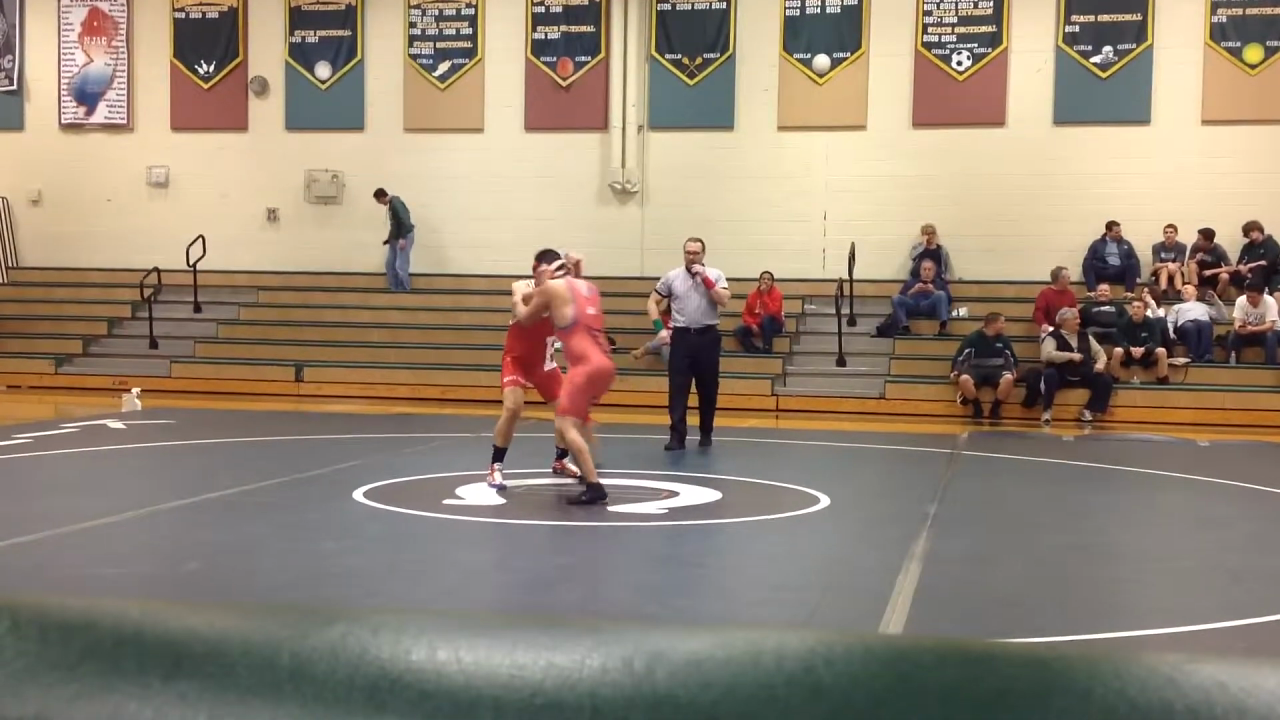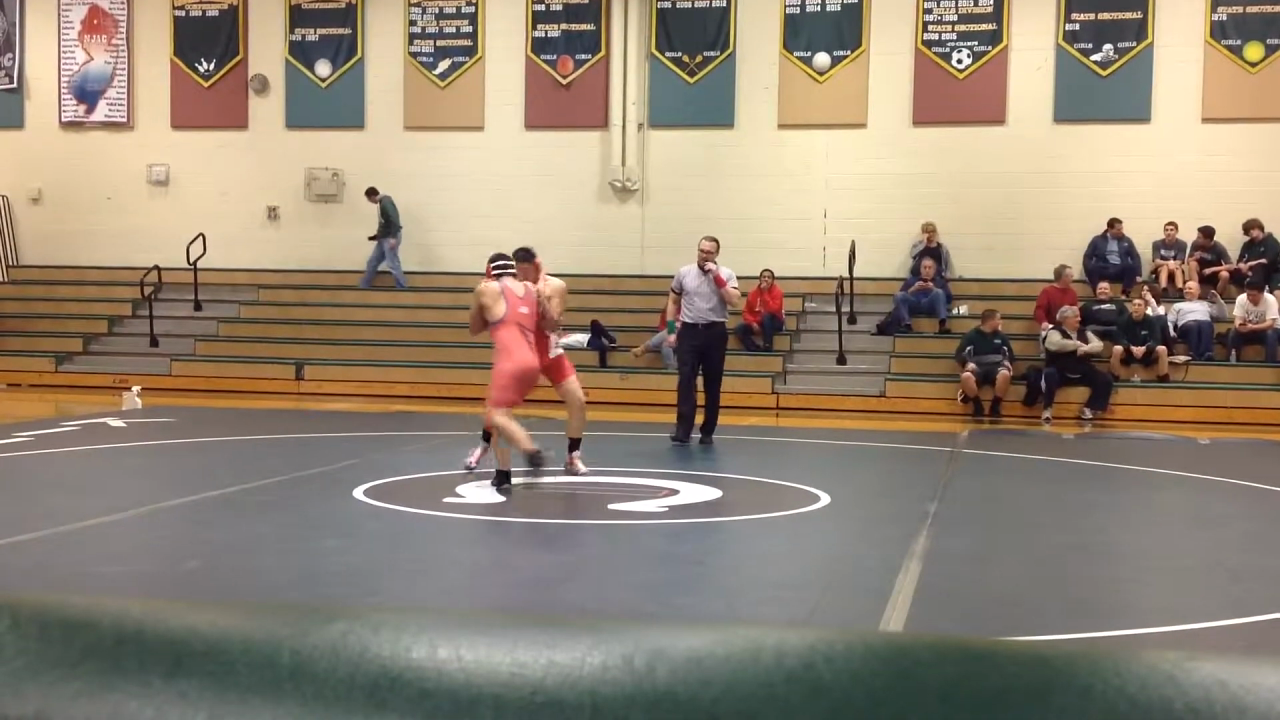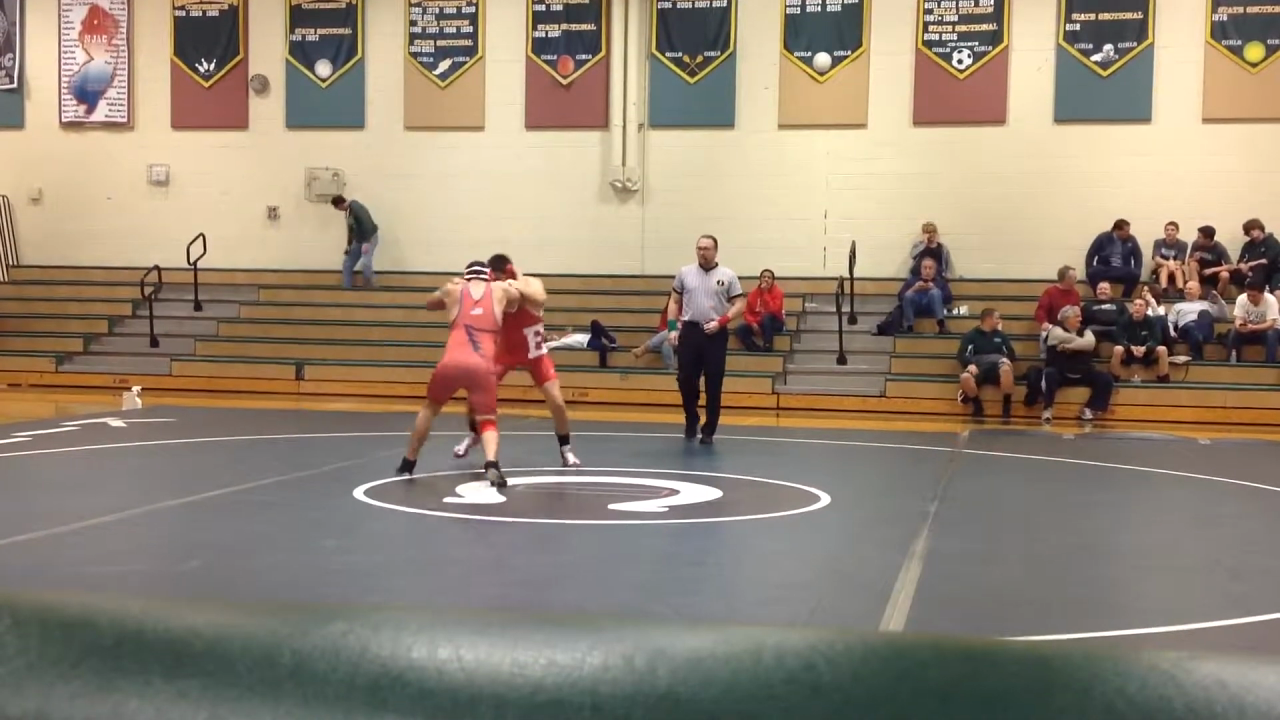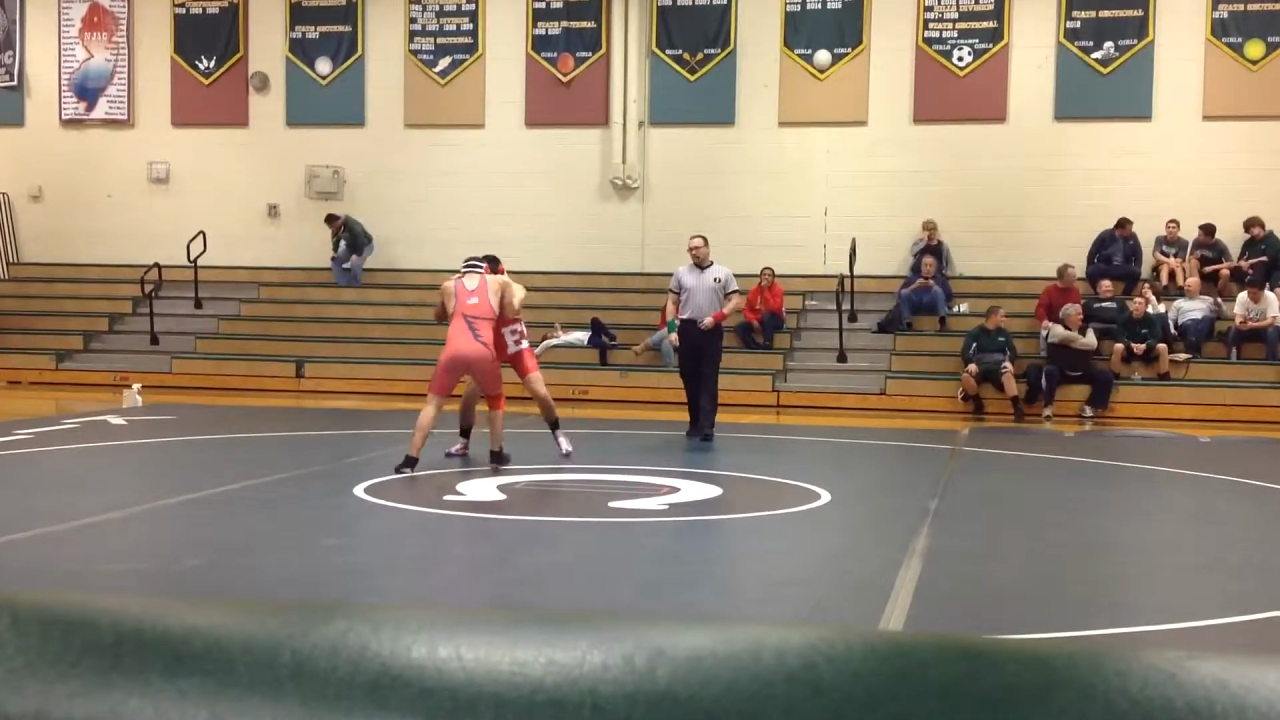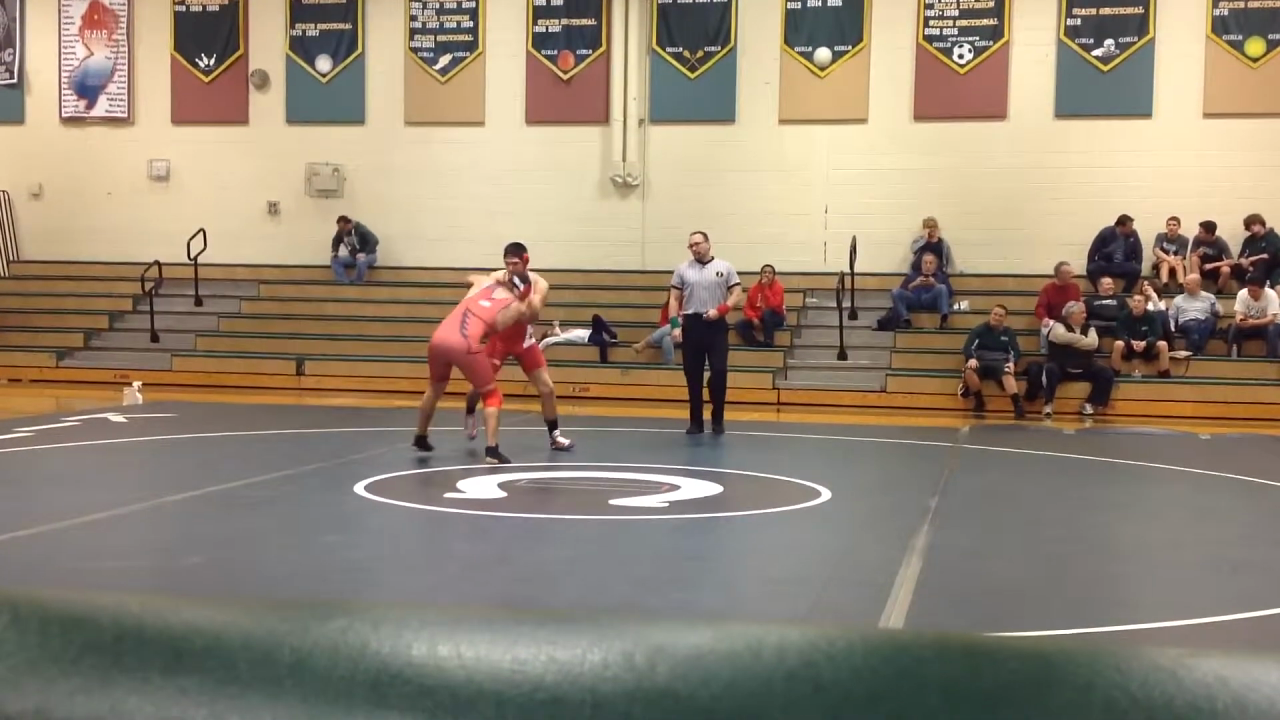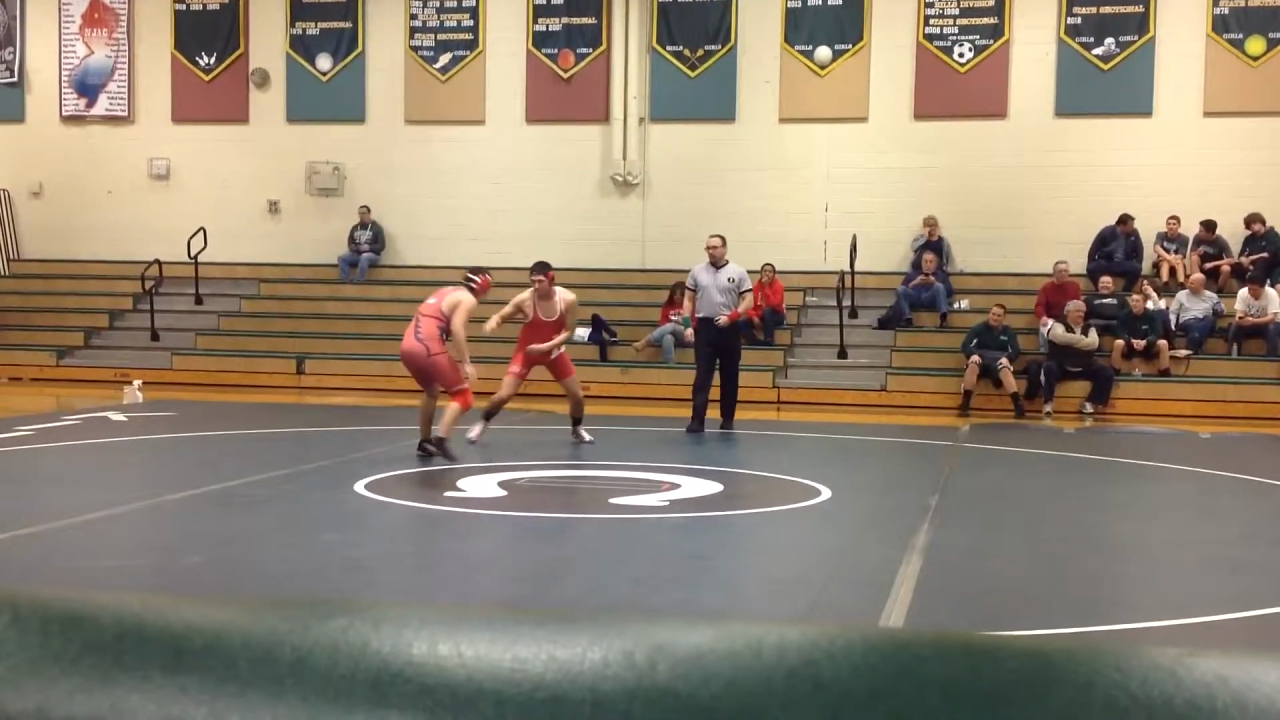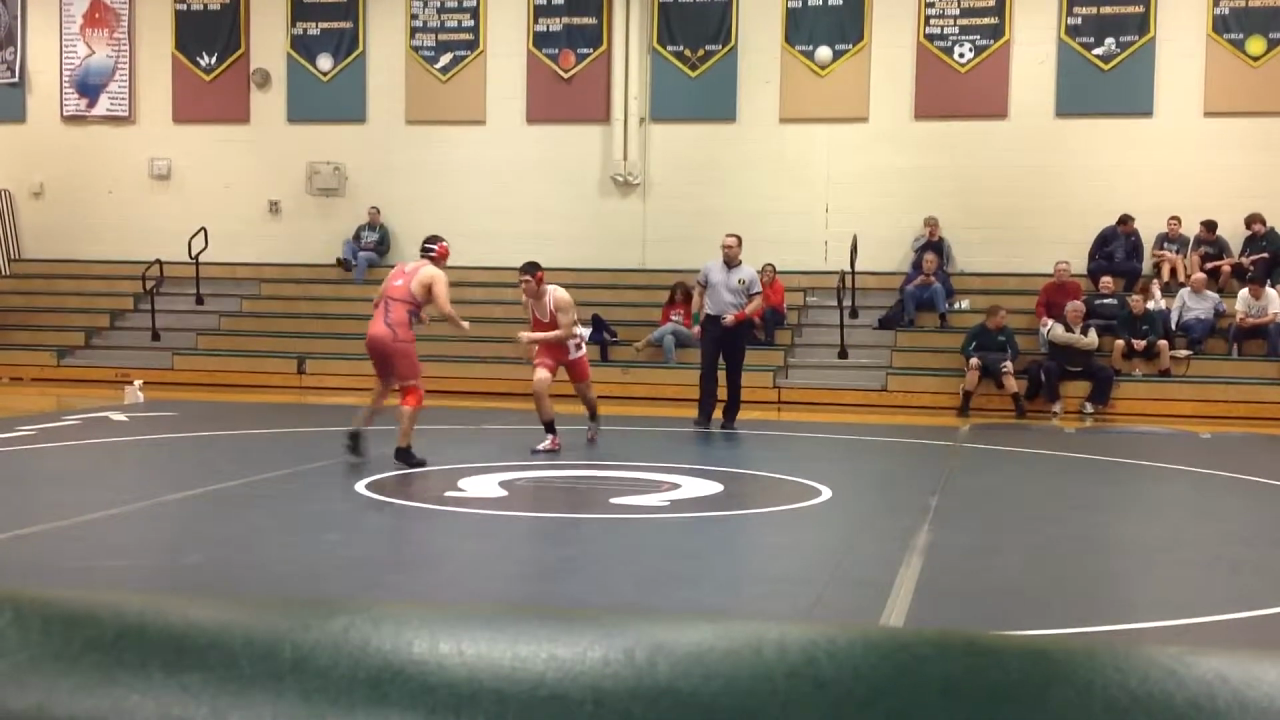
dt=0.4s
person 1, frame 1
left shoulder: (551, 287)
right shoulder: (590, 287)
left elbow: (527, 319)
left wrist: (519, 304)
left hip: (585, 367)
right hip: (606, 365)
left knee: (566, 425)
right knee: (577, 417)
left ankle: (594, 487)
right ankle: (587, 469)
person 1, frame 2
left shoulder: (485, 289)
right shoulder: (531, 290)
left elbow: (474, 329)
left hip: (510, 362)
right hip: (532, 362)
left knee: (496, 415)
right knee: (500, 414)
left ankle: (532, 452)
right ankle: (503, 473)
person 1, frame 3
left shoulder: (452, 289)
right shoulder: (500, 289)
left elbow: (429, 304)
left hip: (451, 363)
right hip: (481, 367)
left knee: (429, 409)
right knee: (486, 422)
left ankle: (408, 464)
right ankle: (491, 464)
person 1, frame 4
left shoulder: (448, 286)
right shoulder: (497, 282)
left elbow: (439, 317)
right elbow: (511, 312)
left hip: (454, 353)
right hip: (484, 353)
left knee: (433, 404)
right knee: (496, 400)
left ankle: (410, 461)
right ankle: (496, 454)
person 1, frame 5
left shoulder: (484, 283)
right shoulder: (519, 307)
left elbow: (472, 278)
left hip: (439, 339)
right hip: (465, 346)
left knee: (435, 388)
right knee: (491, 395)
left ankle: (420, 438)
right ankle: (492, 451)
person 1, frame 6
left shoulder: (444, 292)
right shoulder: (468, 299)
right elbow: (457, 329)
right wrist: (466, 363)
left hip: (407, 347)
right hip: (429, 349)
left knee: (431, 392)
right knee: (462, 395)
left ankle: (425, 443)
right ankle: (438, 440)
person 1, frame 7
left shoulder: (399, 268)
right shoulder: (436, 274)
left elbow: (378, 301)
right elbow: (444, 310)
right wrist: (461, 324)
left hip: (375, 333)
right hip: (397, 338)
left knee: (384, 386)
right knee: (413, 394)
left ankle: (356, 432)
right ankle: (403, 451)
person 2, frame 1
right shoulder: (520, 288)
right elbow: (524, 318)
left hip: (544, 363)
right hip: (516, 360)
right knee: (512, 409)
left ankle: (560, 461)
right ankle: (495, 468)
person 2, frame 2
left shoulder: (556, 286)
left elbow: (552, 325)
left wrist: (543, 299)
left hip: (551, 353)
left knee: (578, 401)
left ankle: (573, 457)
right ankle: (484, 446)
person 2, frame 3
left shoulder: (531, 284)
left elbow: (541, 300)
left wrist: (517, 286)
left hip: (534, 350)
right hip: (505, 349)
left knee: (557, 403)
left ankle: (566, 450)
right ankle: (473, 435)
person 2, frame 4
left shoulder: (516, 289)
left elbow: (510, 311)
left wrist: (505, 283)
left hip: (517, 347)
left knee: (540, 394)
right knee: (469, 396)
left ankle: (558, 434)
right ankle: (463, 443)
person 2, frame 5
left shoulder: (538, 284)
right shoulder: (498, 277)
left elbow: (533, 315)
right elbow: (473, 281)
right wrist: (492, 281)
left hip: (524, 342)
right hip: (498, 339)
left knee: (547, 389)
left ankle: (555, 435)
right ankle: (470, 415)
person 2, frame 6
left shoulder: (568, 299)
right shoulder: (524, 299)
left elbow: (569, 332)
right elbow: (500, 316)
left wrist: (548, 346)
right wrist: (492, 323)
left hip: (554, 350)
right hip: (526, 349)
left knee: (577, 395)
right knee: (504, 394)
left ankle: (577, 429)
right ankle: (483, 423)
person 2, frame 7
left shoulder: (560, 297)
right shoulder: (526, 300)
left elbow: (567, 333)
left wrist: (534, 336)
right wrist: (530, 342)
left hip: (572, 348)
right hip: (547, 347)
left knee: (585, 394)
right knee: (538, 388)
left ankle: (593, 420)
right ankle: (552, 438)
person 3, frame 1
left shoulder: (715, 275)
right shoulder: (671, 277)
left elbow: (724, 300)
right elbow: (652, 303)
left wrist: (705, 279)
right wrist: (660, 328)
left hip: (708, 336)
right hip: (681, 336)
left knee: (708, 388)
right knee: (678, 388)
left ankle: (706, 433)
right ankle: (677, 436)
person 3, frame 2
left shoulder: (726, 274)
right shoulder: (683, 273)
left elbow: (734, 301)
right elbow: (673, 302)
left wrist: (717, 277)
right wrist: (671, 330)
left hip: (715, 333)
right hip: (689, 332)
left knee: (712, 385)
right knee: (686, 380)
left ankle: (707, 432)
right ankle: (683, 430)
person 3, frame 3
left shoulder: (728, 276)
right shoulder: (684, 273)
left elbow: (740, 305)
right elbow: (674, 302)
left wrist: (720, 322)
right wrist: (672, 328)
left hip: (715, 334)
right hip: (689, 331)
left knee: (713, 385)
right knee: (686, 380)
left ankle: (708, 431)
right ankle: (691, 420)
person 3, frame 4
left shoulder: (723, 273)
right shoulder: (680, 273)
left elbow: (735, 301)
right elbow: (672, 303)
left wrist: (716, 318)
right wrist: (671, 329)
left hip: (711, 331)
right hip: (687, 330)
left knee: (709, 379)
right knee: (690, 379)
left ankle: (707, 426)
right ankle: (695, 423)
person 3, frame 5
left shoulder: (725, 267)
right shoulder: (682, 270)
left elbow: (737, 294)
right elbow: (674, 299)
left wrist: (720, 310)
right wrist: (674, 325)
left hip: (717, 325)
right hip: (691, 325)
left knee: (719, 371)
right knee: (693, 376)
left ankle: (717, 419)
right ankle: (696, 422)
person 3, frame 6
left shoulder: (738, 272)
right shoulder: (697, 271)
left elbow: (748, 300)
right elbow: (688, 300)
left wrist: (731, 317)
right wrist: (688, 325)
left hip: (729, 329)
right hip: (704, 327)
left knee: (729, 376)
right knee: (702, 375)
left ankle: (728, 418)
right ankle: (697, 420)
person 3, frame 7
left shoulder: (749, 274)
right shoulder: (709, 268)
left elbow: (757, 302)
right elbow: (698, 295)
left wrist: (737, 317)
right wrist: (696, 322)
left hip: (736, 327)
right hip: (711, 324)
left knee: (734, 374)
right knee: (708, 370)
left ankle: (729, 418)
right ankle: (704, 415)
